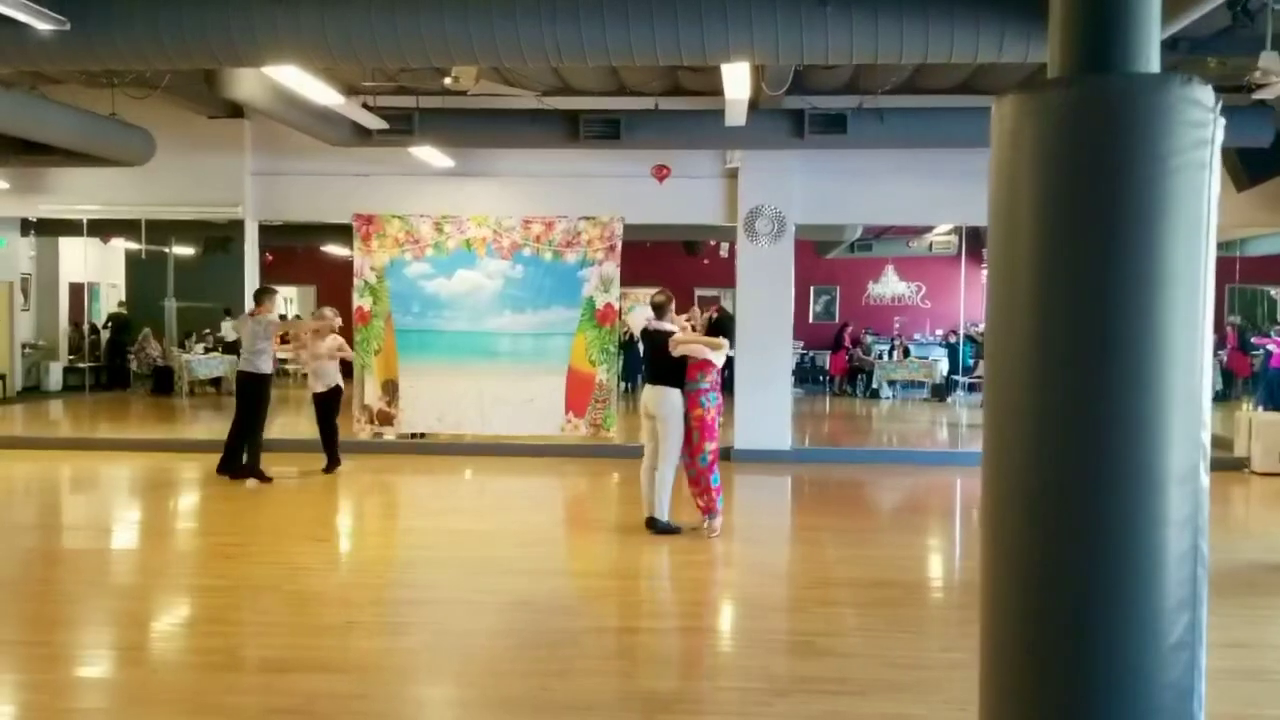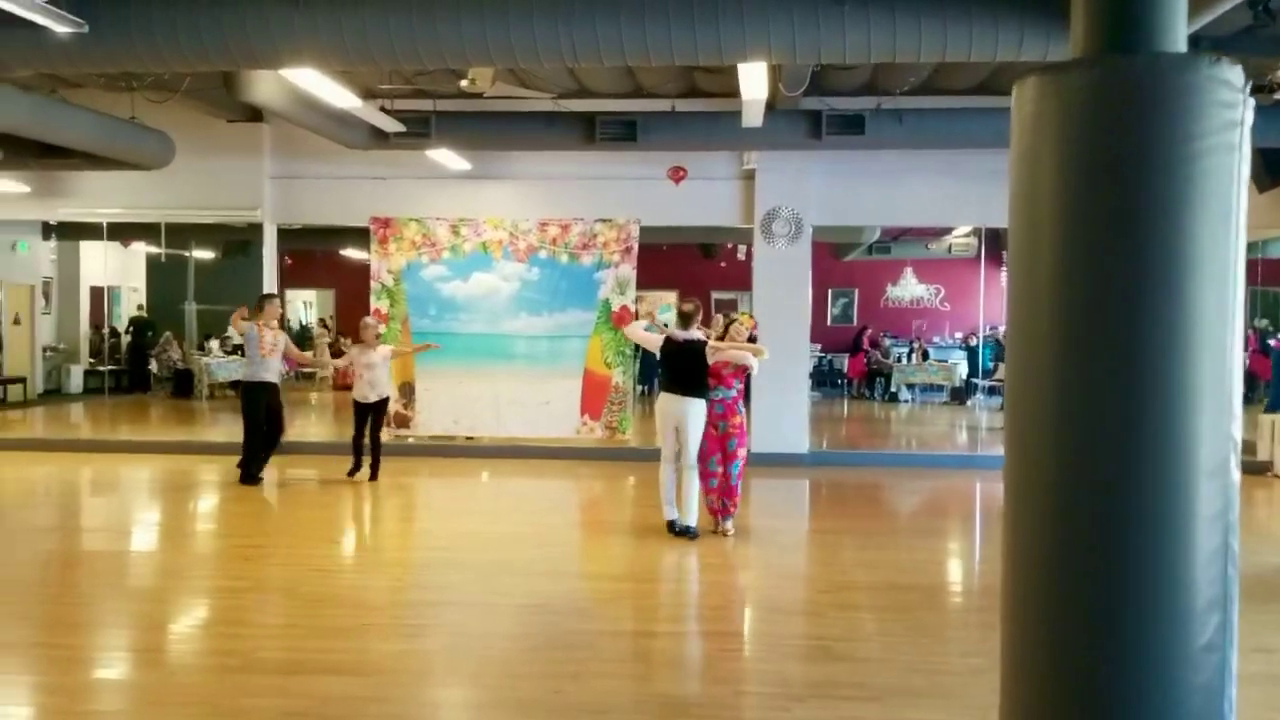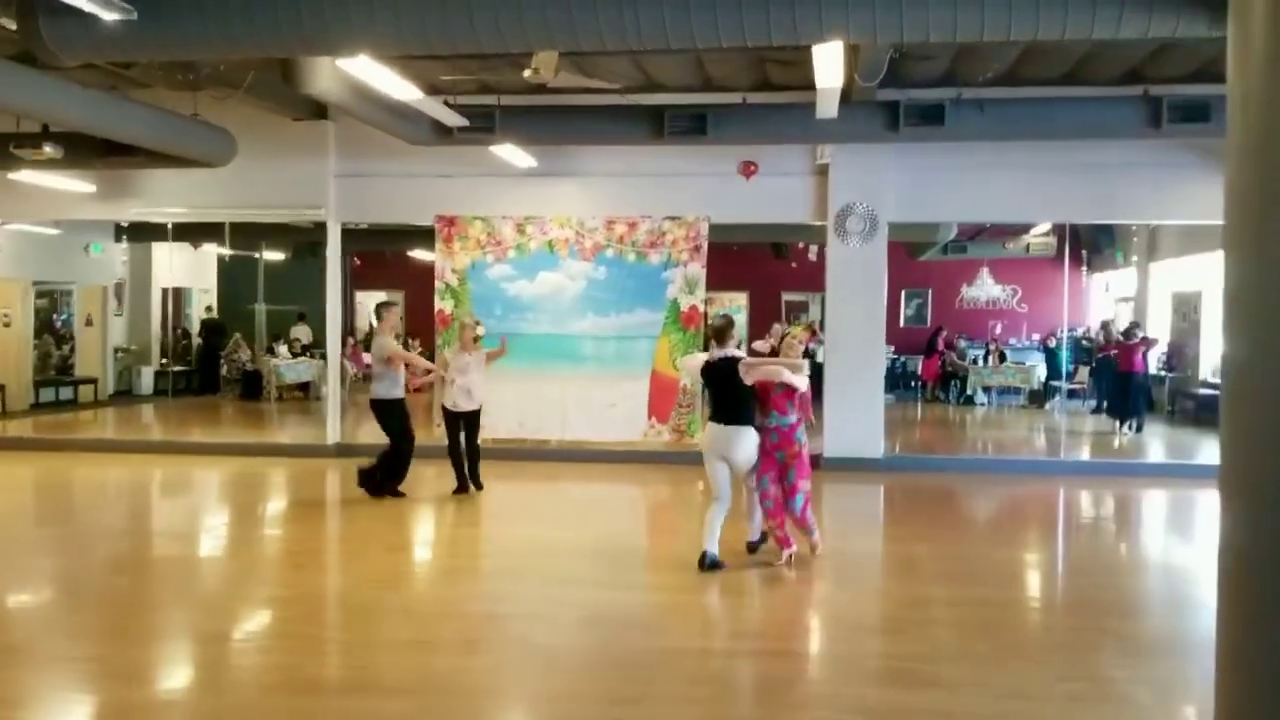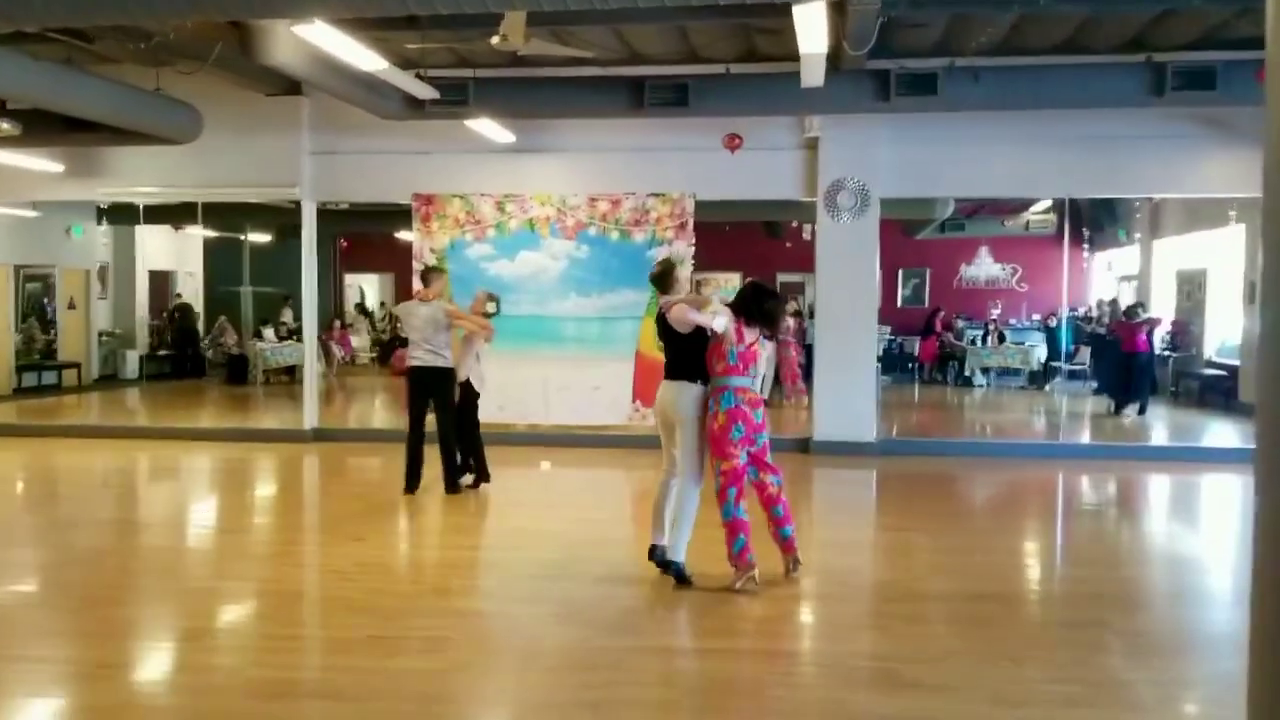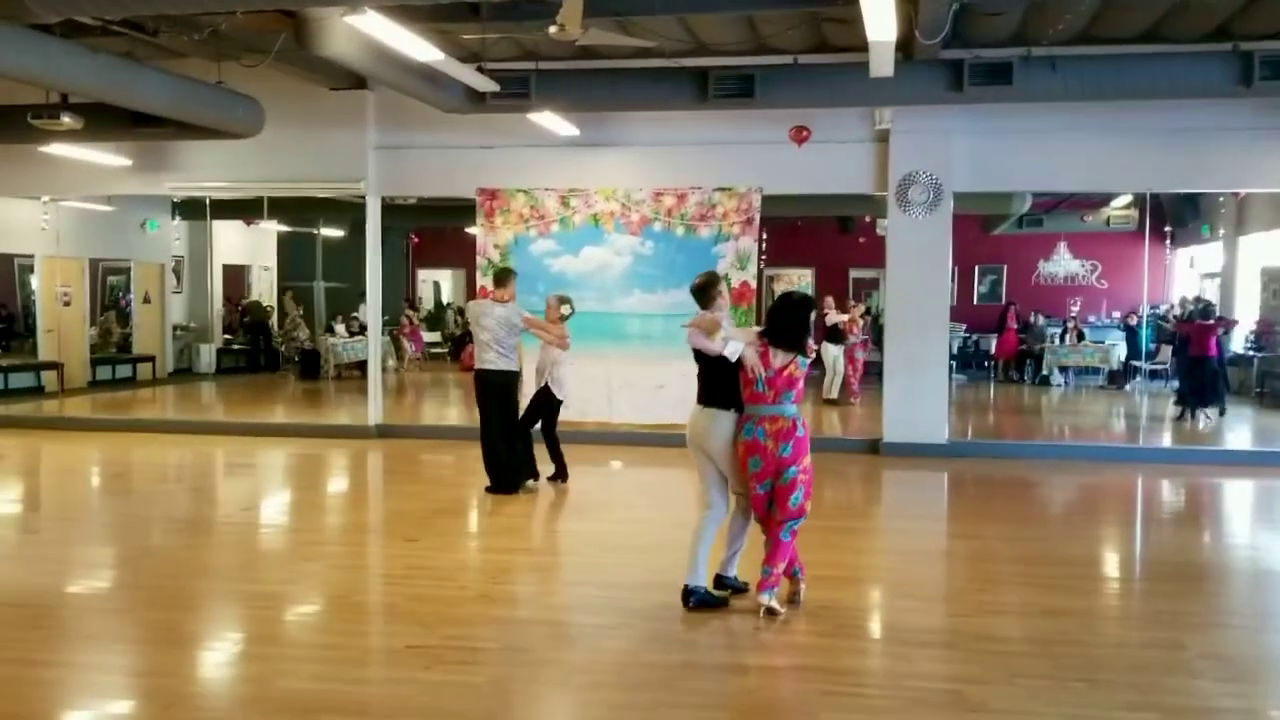
dt=0.7s
person 1, frame 1
left shoulder: (645, 330)
right shoulder: (675, 337)
left elbow: (634, 316)
left hip: (649, 394)
right hip: (669, 397)
left knee: (650, 456)
right knee: (668, 458)
left ankle: (651, 514)
right ankle: (660, 518)
person 1, frame 2
left shoulder: (665, 342)
right shoulder: (706, 347)
left elbow: (630, 330)
left wrist: (648, 320)
left hip: (666, 403)
right hip: (694, 407)
left knee: (668, 462)
right knee: (689, 465)
left ankle: (671, 518)
right ankle: (689, 523)
person 1, frame 3
left shoulder: (705, 365)
right shoulder: (744, 365)
left elbow: (685, 363)
right elbow: (790, 369)
left wrist: (710, 353)
right wrist: (794, 374)
left hip: (713, 434)
right hip: (741, 435)
left knee: (720, 498)
right knee: (752, 486)
left ankle: (709, 551)
right ankle: (754, 537)
person 1, frame 4
left shoulder: (664, 315)
right shoulder: (681, 311)
right elbow: (697, 308)
right wrist: (716, 320)
left hip: (667, 392)
right hip: (689, 394)
left knee: (672, 470)
right knee: (691, 477)
left ankle: (660, 544)
right ankle: (676, 558)
person 1, frame 5
left shoulder: (710, 328)
right shoulder: (715, 328)
right elbow: (697, 333)
right wrist: (738, 344)
left hip: (701, 420)
right hip: (722, 422)
left knee: (714, 506)
right knee: (746, 496)
left ankle: (694, 585)
right ankle: (727, 573)
person 2, frame 1
left shoulder: (715, 350)
right shoulder: (699, 342)
left elbow: (723, 344)
left wrist: (686, 339)
left hip: (704, 406)
right hip: (691, 405)
left knee: (706, 460)
right knee: (690, 461)
left ankle: (715, 513)
right ankle: (707, 510)
person 2, frame 2
left shoulder: (743, 356)
left elbow: (761, 353)
left wrist: (728, 348)
left hip: (733, 415)
right hip: (709, 415)
left knee: (733, 468)
right knee: (710, 468)
left ankle: (727, 517)
right ankle: (715, 513)
person 2, frame 3
left shoulder: (797, 374)
right shoulder: (764, 368)
left wrist: (760, 366)
left hip: (791, 440)
right hip: (767, 441)
left knee: (795, 500)
right knee: (768, 496)
left ankle: (811, 530)
right ankle: (785, 545)
person 2, frame 4
left shoulder: (728, 322)
right shoulder: (756, 334)
left hip: (727, 407)
right hip: (753, 407)
left knee: (731, 486)
right knee: (768, 479)
left ankle: (745, 565)
right ankle: (790, 550)
person 2, frame 5
left shoulder: (754, 344)
right shoulder: (805, 354)
left hip: (754, 437)
right hip: (792, 437)
left knee: (767, 516)
right knee: (787, 517)
left ankle: (794, 575)
right ankle: (766, 589)
person 3, frame 1
left shoulder: (244, 320)
right shoulder: (266, 322)
right elbow: (292, 326)
left hip: (244, 374)
right hip: (259, 376)
left knee: (241, 421)
right knee: (255, 423)
left ankle: (229, 466)
right ankle: (251, 466)
person 3, frame 2
left shoulder: (280, 334)
right shoulder: (251, 328)
left elbow: (296, 355)
right elbow: (236, 325)
right wrist: (238, 316)
left hip: (272, 386)
right hip: (253, 385)
left knee: (276, 429)
right knee: (255, 431)
left ankle: (250, 465)
right ankle: (248, 474)
person 3, frame 3
left shoulder: (388, 340)
right shoulder: (382, 341)
right elbow: (410, 358)
left wrist: (413, 379)
right wrist: (436, 368)
left hip: (395, 399)
right hip: (385, 401)
left knee: (406, 442)
right knee: (401, 445)
left ankle: (387, 484)
right ankle: (369, 476)
person 3, frame 4
left shoulder: (405, 309)
right shoulder: (443, 309)
right elbow: (481, 324)
right wrist: (485, 328)
left hip: (416, 371)
right hip: (442, 372)
left knee: (415, 426)
right knee: (447, 425)
left ankle: (412, 480)
right ankle: (451, 481)
person 3, frame 5
left shoulder: (474, 307)
right shoulder: (516, 313)
right elbow: (552, 330)
right wrist: (560, 335)
left hip: (486, 374)
right hip: (509, 374)
left knee: (490, 428)
right knee: (510, 426)
left ankle: (501, 482)
right ankle: (515, 478)
person 4, frame 1
left shoulder: (336, 340)
right shoulder: (310, 339)
left elbow: (351, 355)
left wrist: (338, 354)
left hip: (333, 386)
right hip: (317, 388)
left knee: (331, 422)
right knee: (322, 424)
left ankle: (332, 459)
right ankle: (333, 459)
person 4, frame 2
left shoulder: (386, 350)
right shoulder: (355, 350)
left elbow: (409, 351)
right elbow: (341, 362)
left wrist: (427, 346)
left hip: (381, 398)
right hip: (360, 398)
left knee: (375, 434)
right knee: (358, 433)
left ankle: (374, 469)
right ankle: (357, 463)
person 4, frame 3
left shoulder: (482, 355)
right shoulder: (449, 355)
left elbow: (500, 353)
right elbow: (440, 374)
left wrist: (503, 341)
left hip: (473, 406)
right hip: (451, 406)
left knee: (472, 443)
right knee: (454, 444)
left ankle: (474, 476)
right ankle: (462, 483)
person 4, frame 4
left shoulder: (481, 327)
right shoulder: (475, 327)
left hip: (470, 380)
right hip: (466, 380)
left knee: (470, 426)
right knee: (462, 424)
left ankle: (481, 472)
right ankle: (466, 464)
person 4, frame 5
left shoulder: (561, 333)
right shoulder: (553, 333)
left elbow: (552, 340)
left wrist: (529, 328)
left hip: (551, 387)
right hip: (550, 387)
left knee: (523, 426)
right knee: (548, 430)
left ankle: (529, 470)
right ankle: (560, 471)
